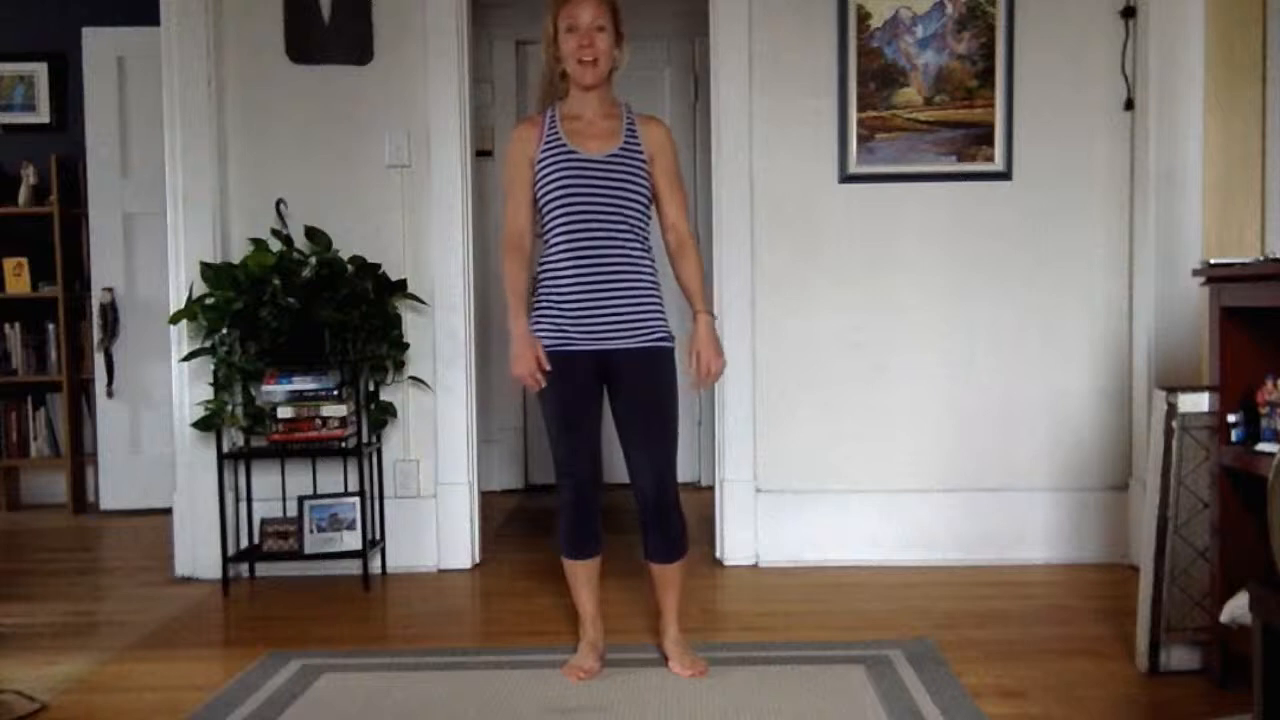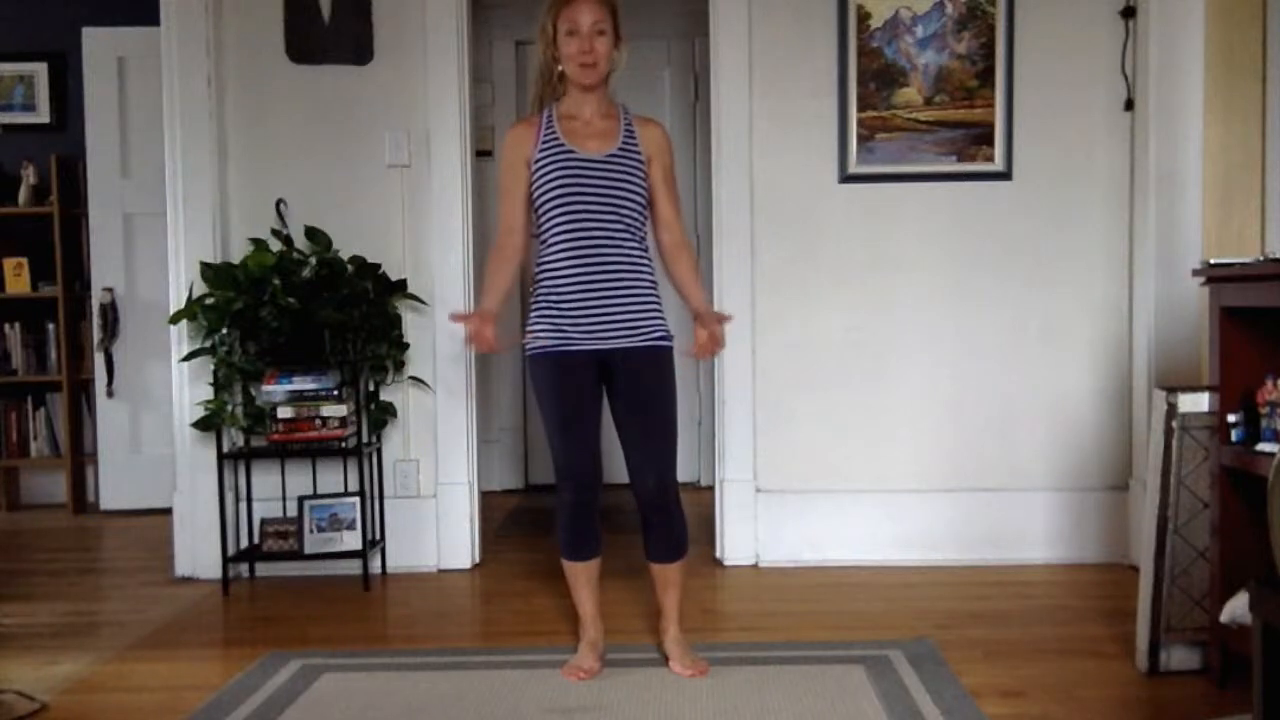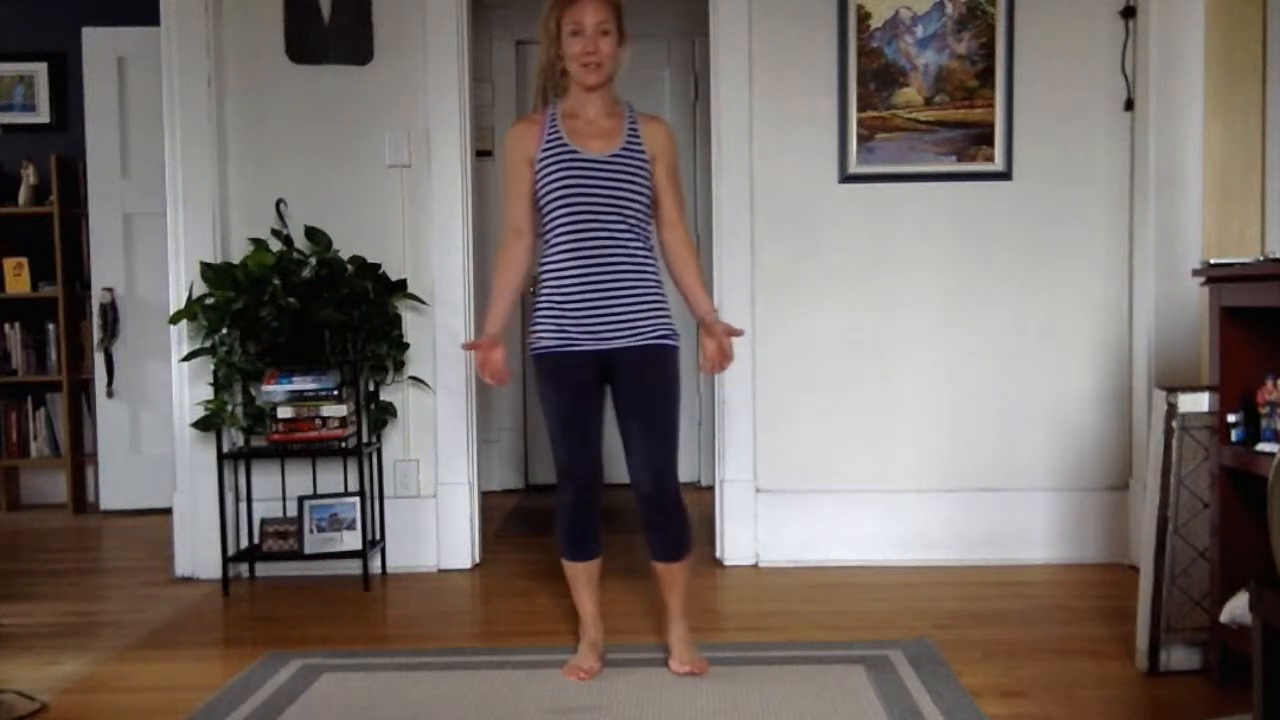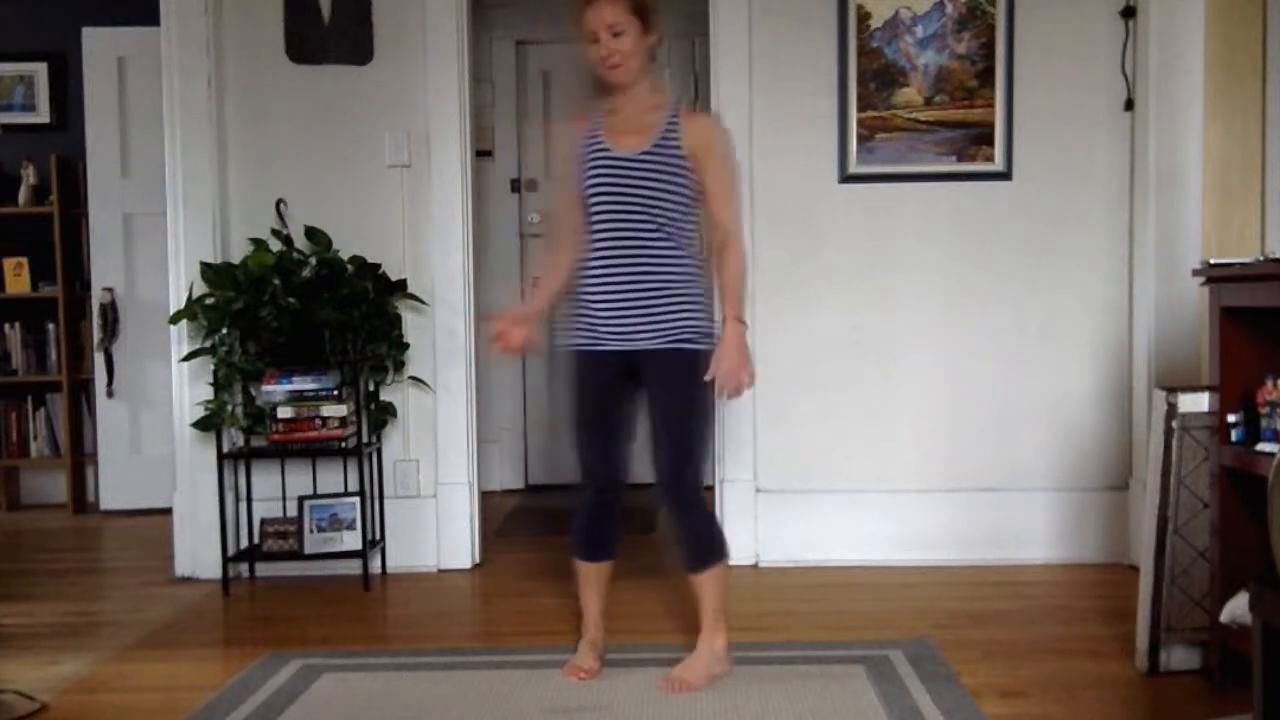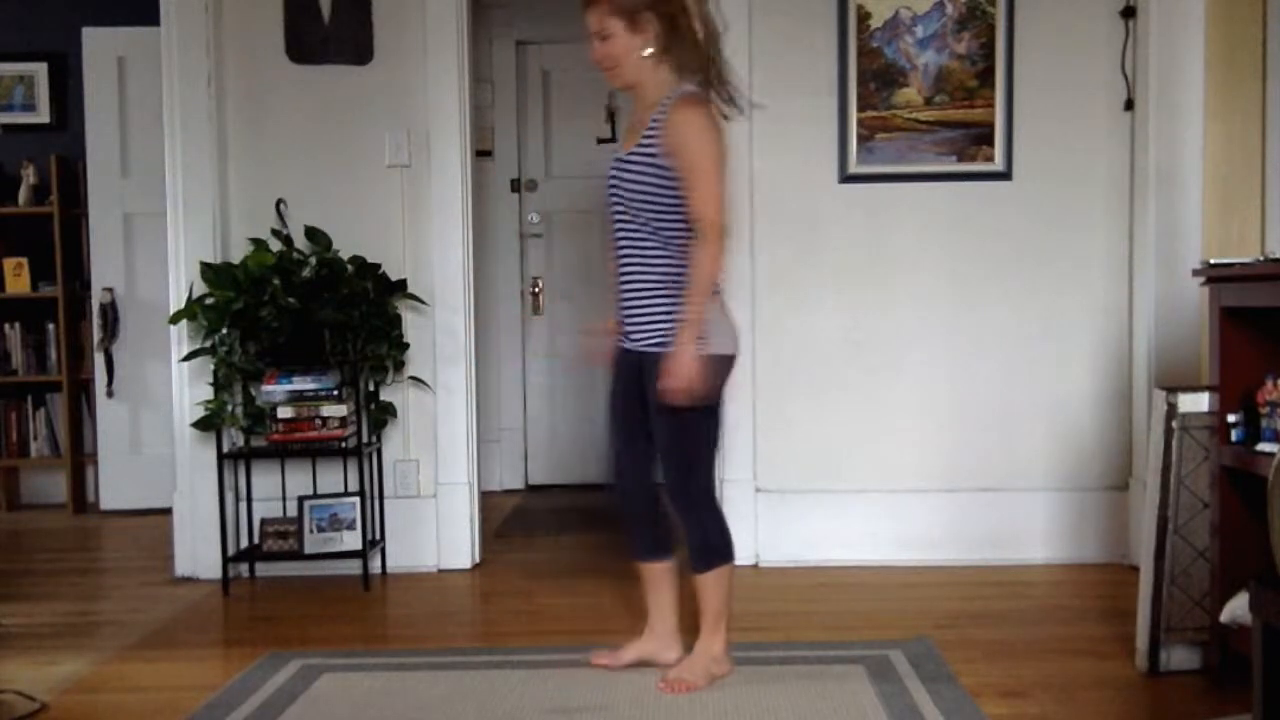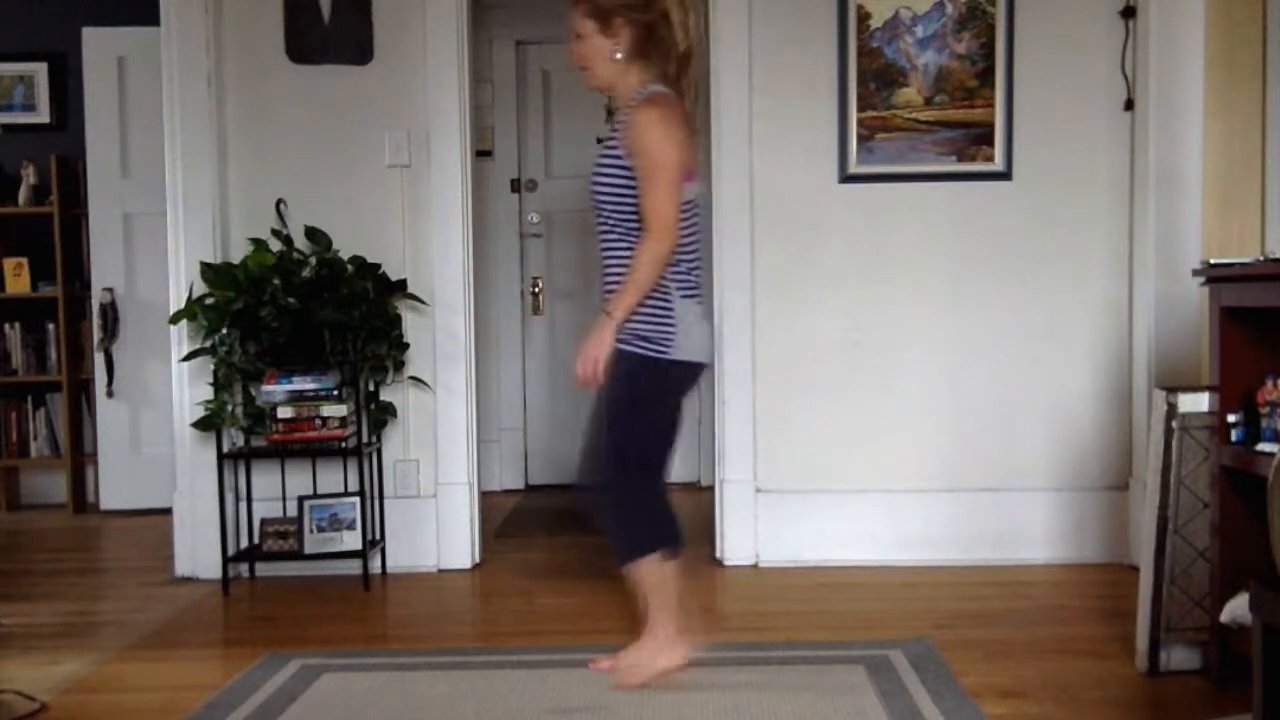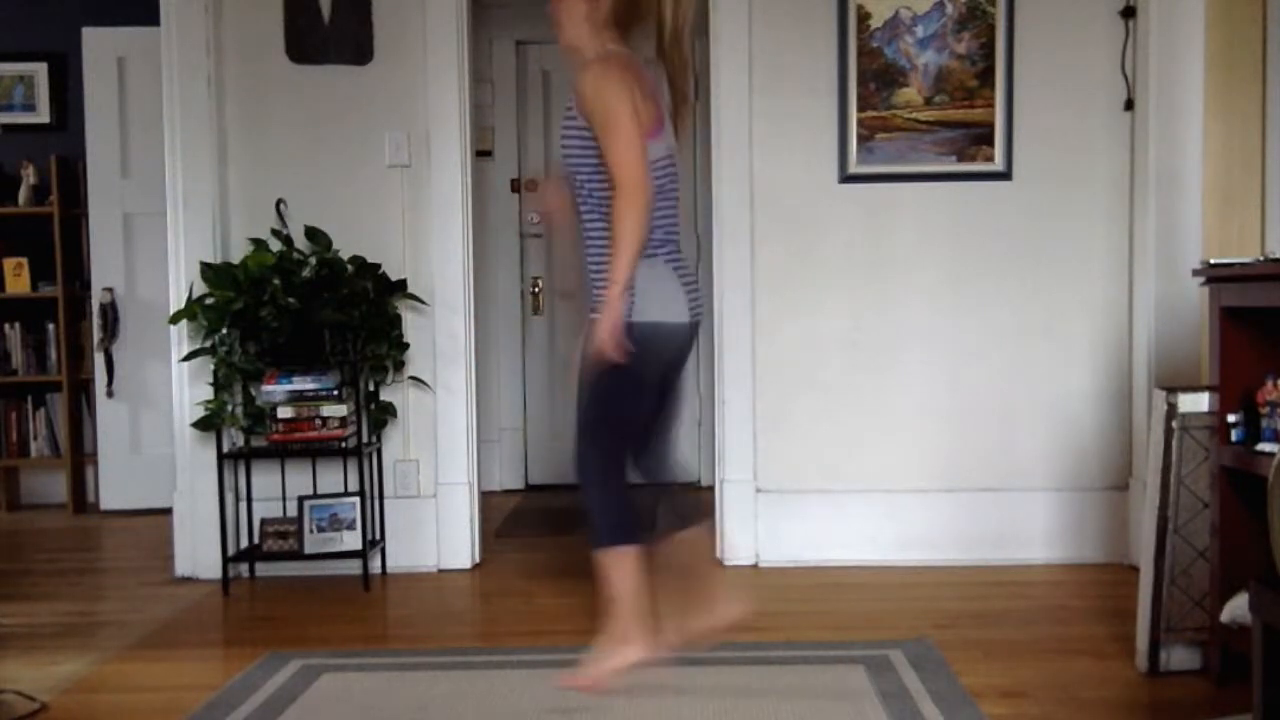
dt=0.4s
person 1, frame 1
left shoulder: (651, 134)
right shoulder: (530, 136)
left elbow: (679, 233)
right elbow: (517, 240)
left wrist: (703, 319)
right wrist: (519, 327)
left hip: (640, 335)
right hip: (563, 336)
left knee: (656, 483)
right knee: (577, 483)
left ankle: (671, 630)
right ankle: (590, 633)
person 1, frame 2
left shoulder: (648, 135)
right shoulder: (526, 137)
left elbow: (671, 236)
right elbow: (511, 238)
left wrist: (703, 311)
right wrist: (487, 309)
left hip: (640, 334)
right hip: (560, 338)
left knee: (656, 483)
right knee: (576, 484)
left ankle: (672, 630)
right ankle: (590, 634)
person 1, frame 3
left shoulder: (652, 134)
right shoulder: (529, 135)
left elbow: (674, 235)
right elbow: (516, 240)
left wrist: (708, 319)
right wrist: (492, 330)
left hip: (643, 333)
right hip: (563, 336)
left knee: (656, 482)
right knee: (577, 483)
left ankle: (677, 625)
right ankle: (591, 633)
person 1, frame 4
left shoulder: (695, 129)
right shoulder: (583, 133)
left elbow: (725, 235)
right elbow: (573, 237)
left wrist: (733, 327)
right wrist: (530, 311)
left hip: (676, 335)
right hip: (599, 337)
left knee: (680, 484)
right knee: (598, 483)
left ankle: (713, 641)
right ankle: (592, 632)
person 1, frame 5
left shoulder: (688, 114)
right shoulder: (642, 120)
left elbow: (710, 234)
left wrist: (690, 334)
left hip: (683, 338)
right hip: (643, 339)
left knee: (687, 486)
right knee: (632, 481)
left ankle: (713, 645)
right ankle: (661, 632)
person 1, frame 6
left shoulder: (651, 115)
right shoulder: (645, 113)
left elbow: (661, 235)
left wrist: (607, 324)
left hip: (660, 336)
right hip: (651, 336)
left knee: (607, 478)
right knee: (632, 482)
left ankle: (668, 635)
right ankle: (659, 634)
person 1, frame 7
left shoulder: (601, 75)
right shoulder: (634, 76)
left elbow: (632, 193)
left wrist: (612, 300)
right wrist: (572, 199)
left hip: (640, 305)
right hip: (664, 304)
left knee: (599, 464)
right knee: (648, 456)
left ankle: (627, 632)
right ankle: (710, 597)
